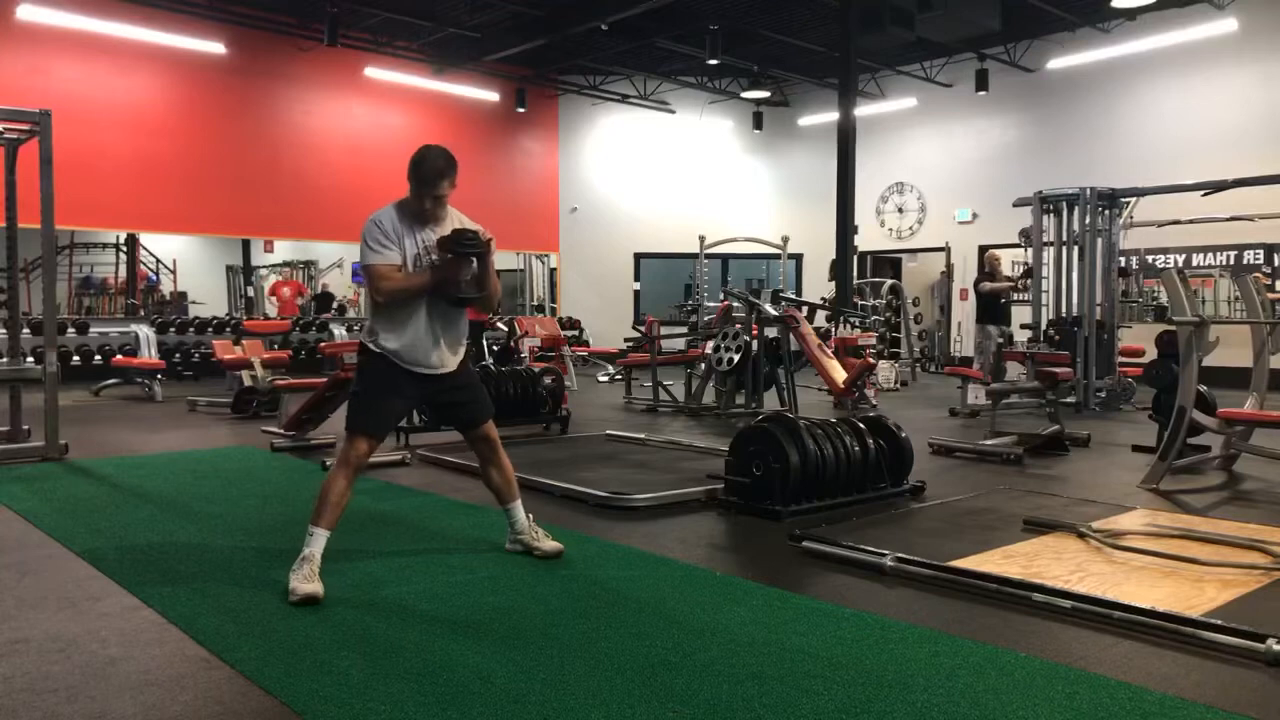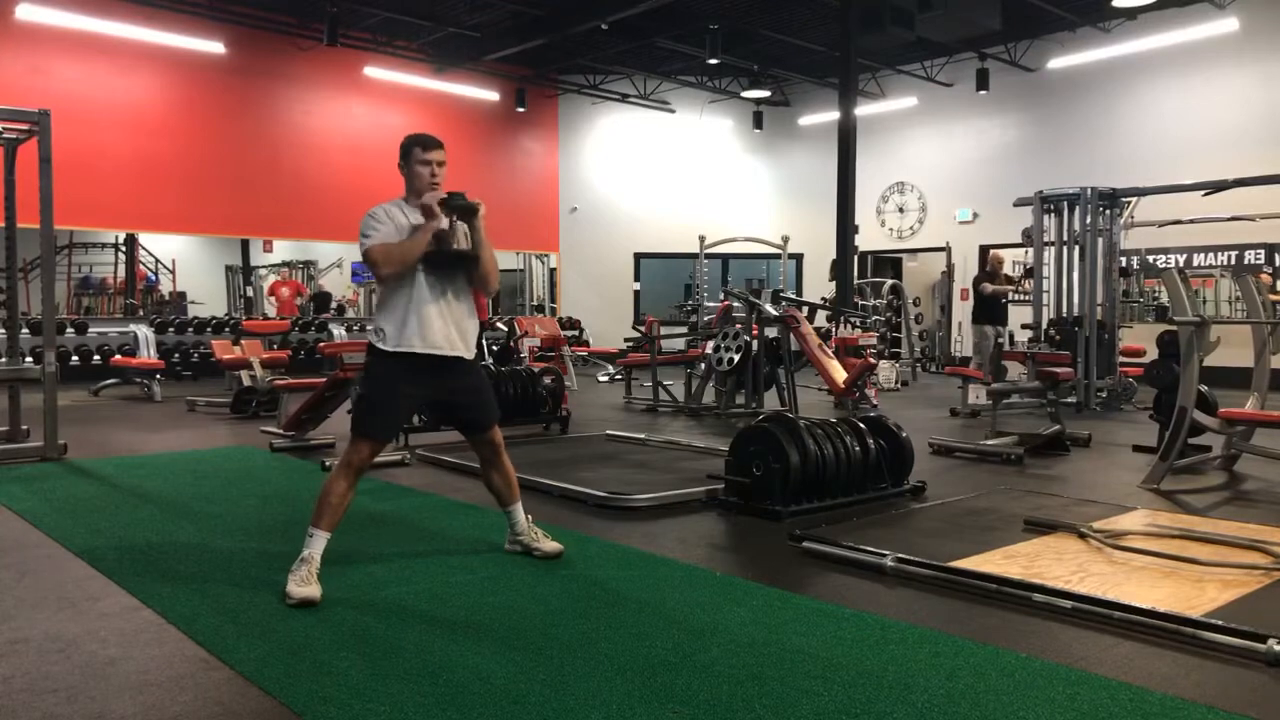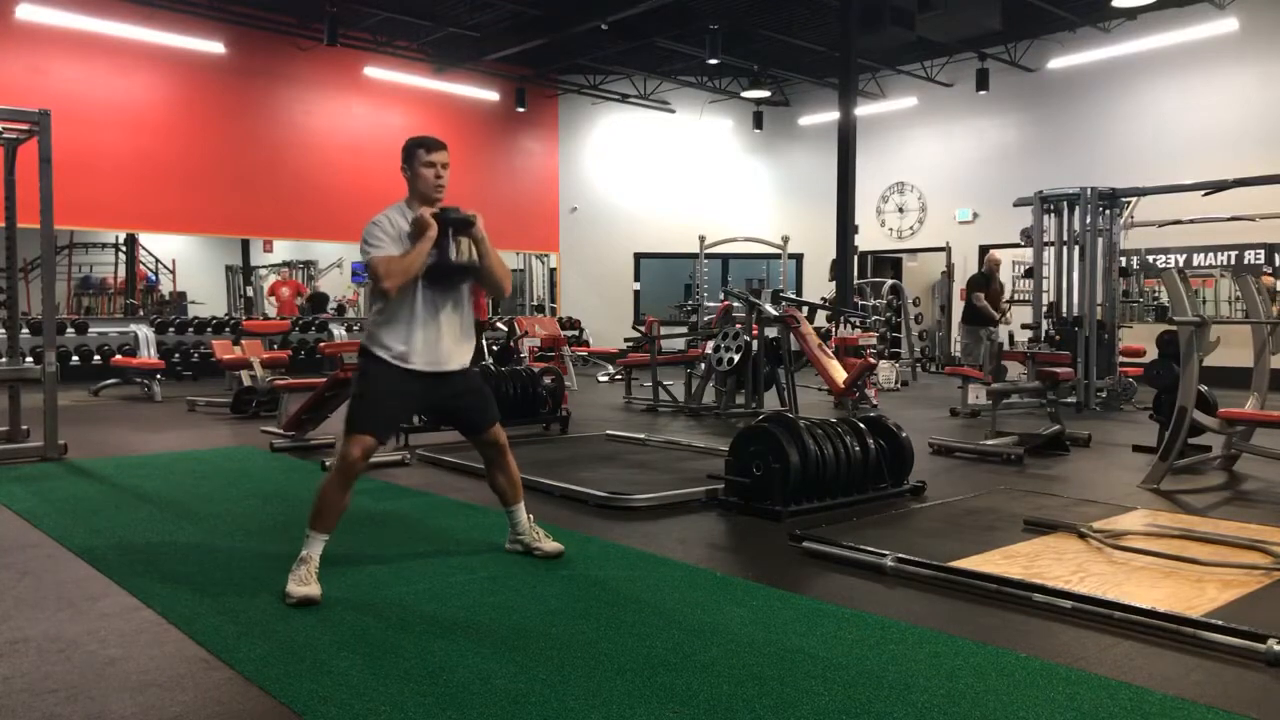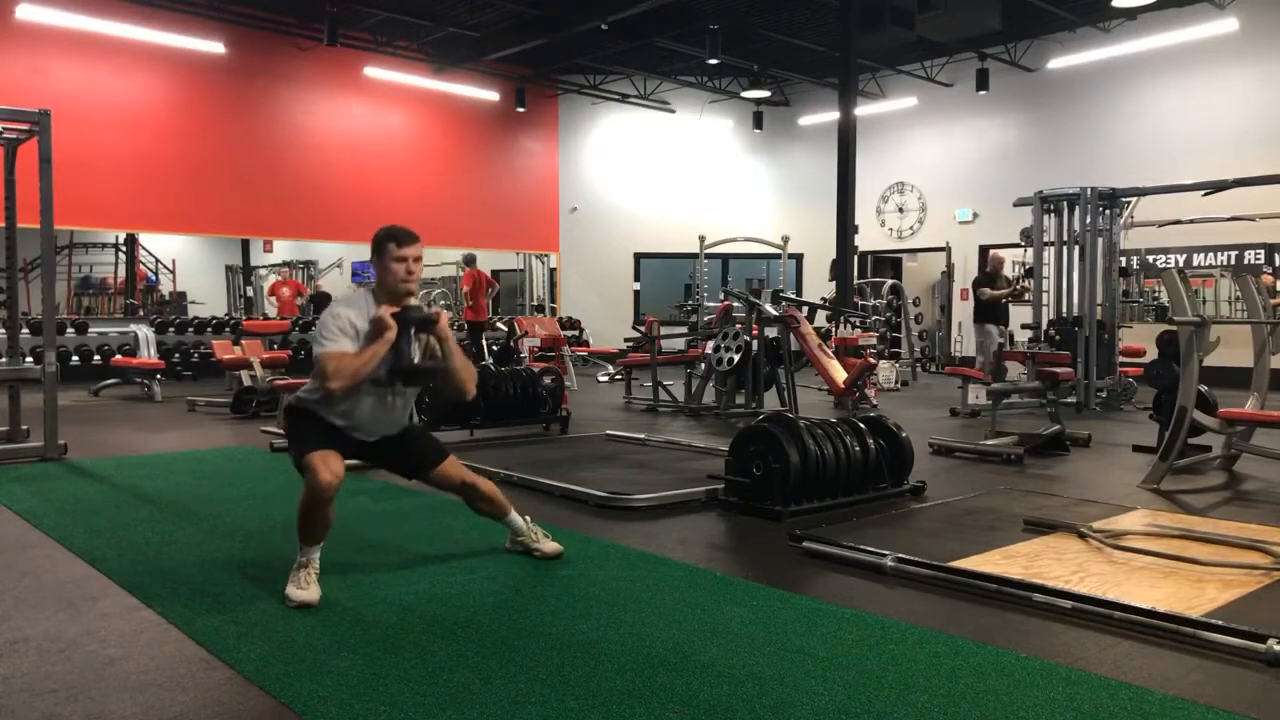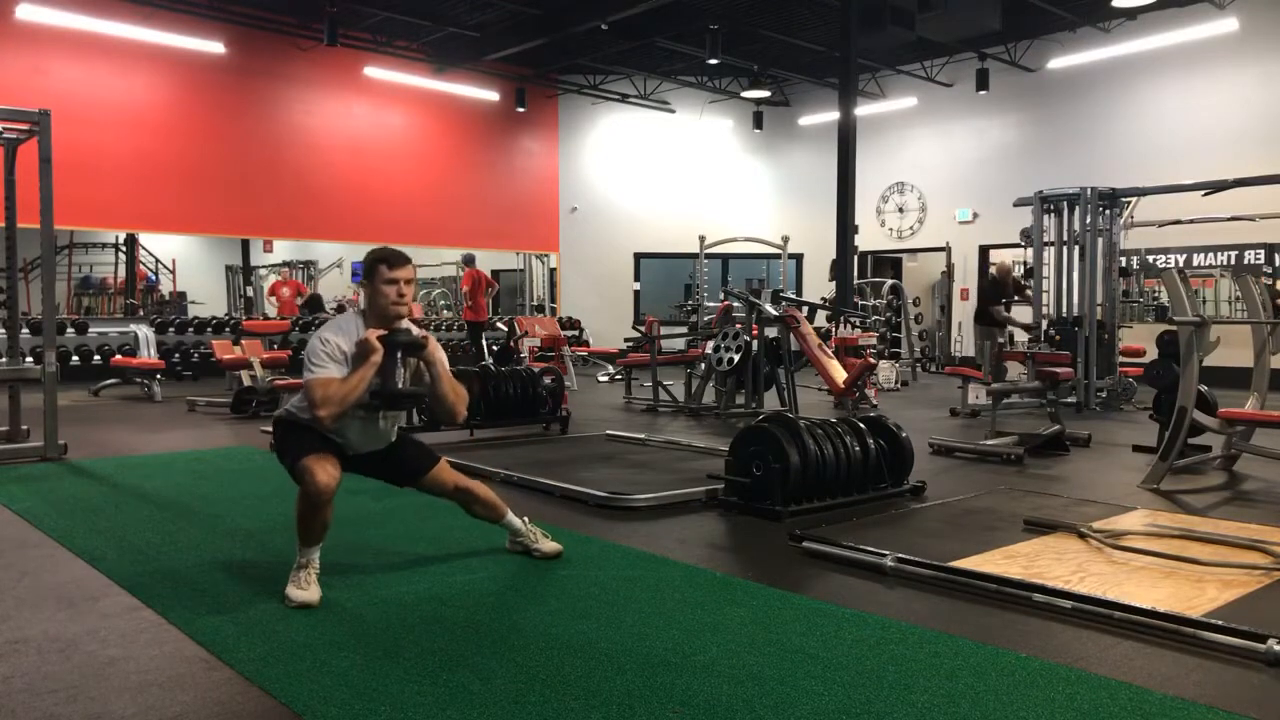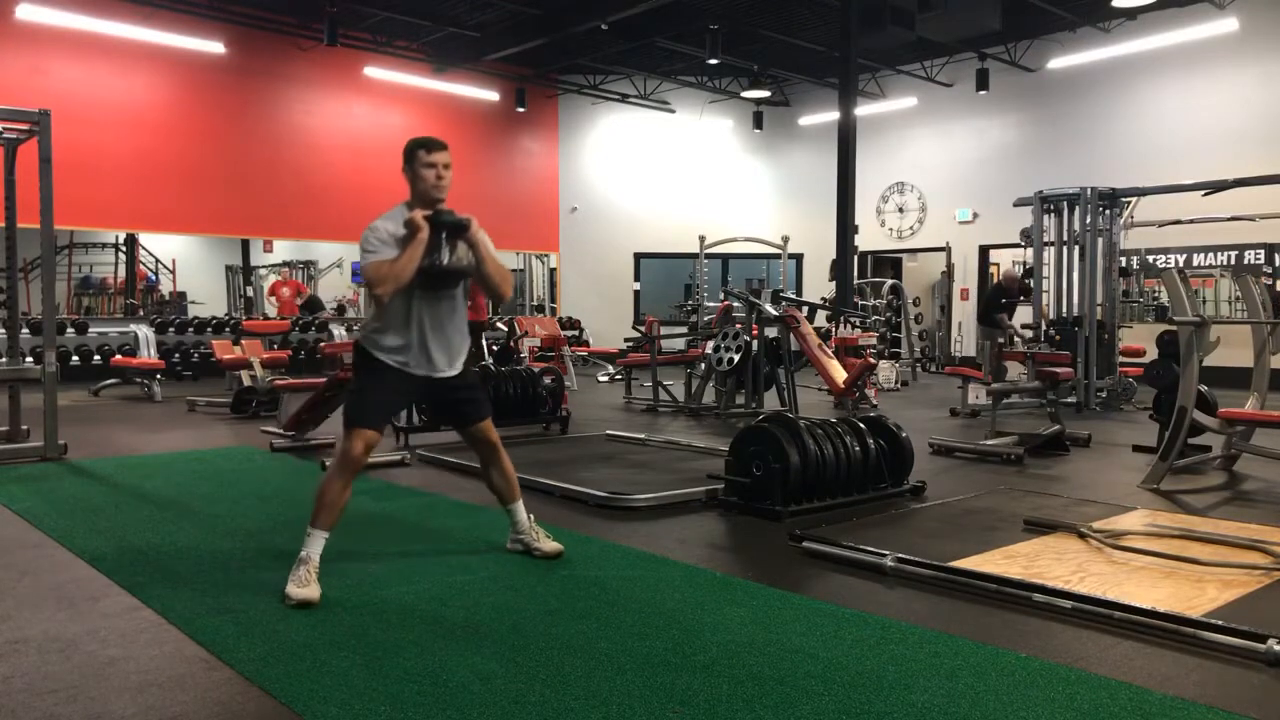
dt=0.7s
person 1, frame 1
left shoulder: (467, 229)
right shoulder: (384, 223)
left elbow: (489, 303)
right elbow: (382, 291)
left wrist: (486, 259)
right wrist: (440, 272)
left hip: (448, 360)
right hip: (389, 359)
left knee: (488, 440)
right knee: (354, 454)
left ankle: (521, 529)
right ankle: (310, 557)
person 1, frame 2
left shoulder: (460, 222)
right shoulder: (382, 217)
left elbow: (488, 286)
right elbow: (386, 267)
left wrist: (477, 229)
right wrist: (429, 224)
left hip: (458, 356)
right hip: (398, 358)
left knee: (491, 444)
right knee: (358, 456)
left ankle: (520, 531)
right ankle: (309, 558)
person 1, frame 3
left shoulder: (462, 227)
right shoulder: (386, 224)
left elbow: (502, 289)
right elbow: (388, 281)
left wrist: (480, 238)
right wrist: (426, 237)
left hip: (452, 365)
right hip: (393, 364)
left knee: (496, 443)
right knee: (353, 457)
left ankle: (521, 530)
right ankle: (308, 558)
person 1, frame 4
right shoulder: (344, 315)
left elbow: (466, 391)
right elbow: (334, 383)
left wrist: (445, 339)
right wrist: (384, 337)
left hip: (388, 427)
right hip: (321, 419)
left knee: (463, 479)
right knee: (326, 479)
left ankle: (521, 532)
right ankle: (306, 564)
person 1, frame 5
left shoulder: (419, 342)
right shoulder: (333, 338)
left elbow: (456, 413)
right elbow: (324, 412)
left wrist: (434, 362)
right wrist: (371, 360)
left hip: (378, 438)
right hip: (309, 430)
left knee: (457, 484)
right knee: (322, 481)
left ankle: (520, 531)
right ankle: (307, 564)
person 1, frame 6
left shoulder: (466, 227)
right shoulder: (384, 229)
left elbow: (503, 292)
right elbow: (383, 289)
left wrist: (475, 242)
right wrist: (419, 239)
left hip: (449, 362)
right hip: (388, 360)
left knee: (489, 443)
right knee: (353, 454)
left ankle: (522, 530)
right ankle: (308, 559)
